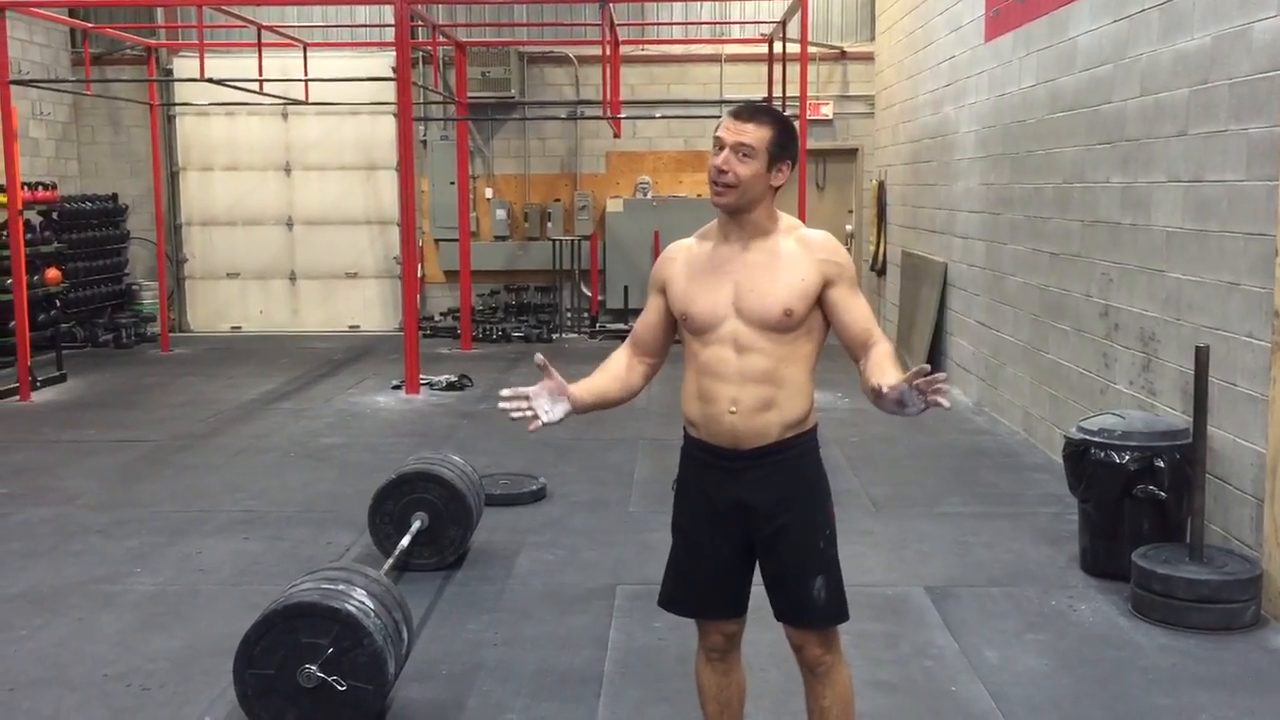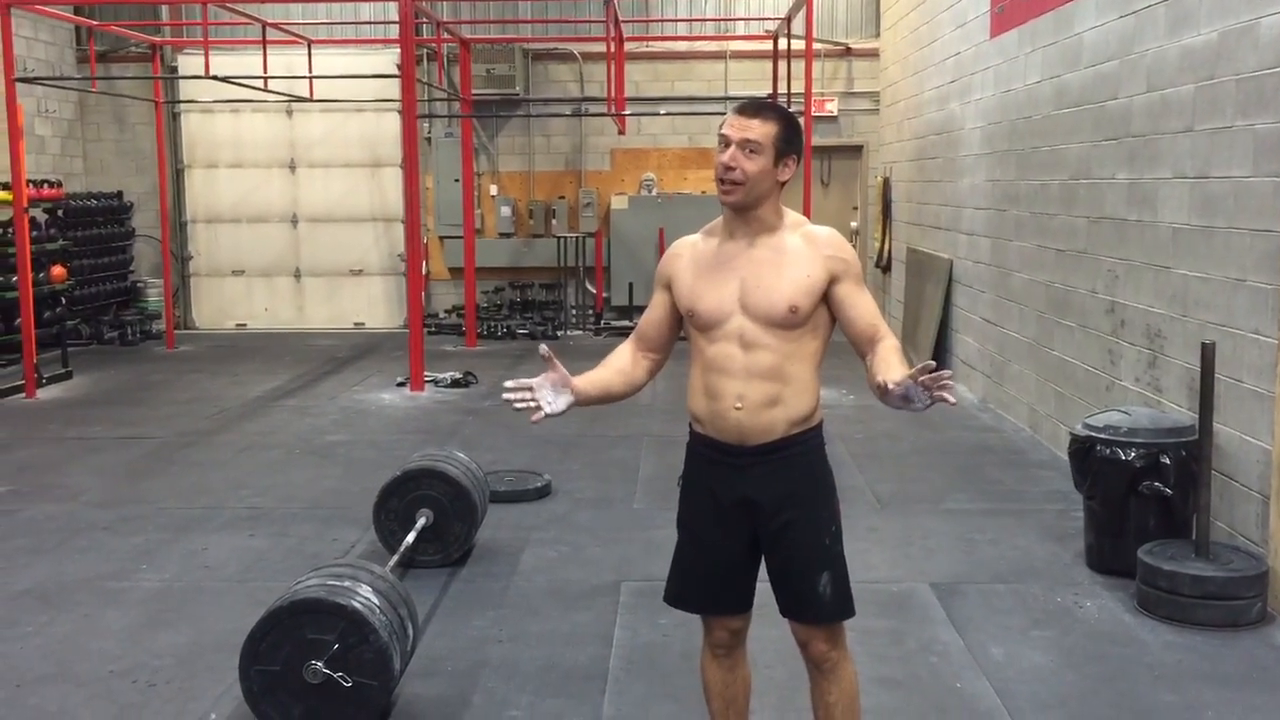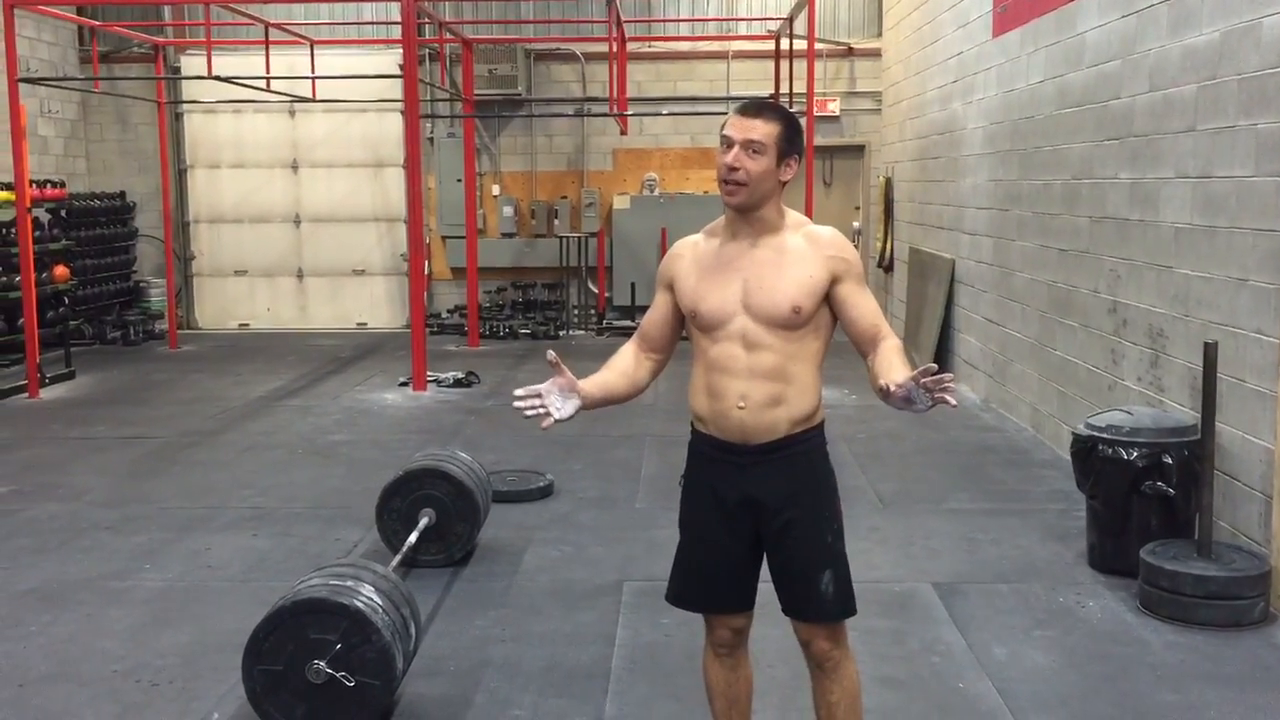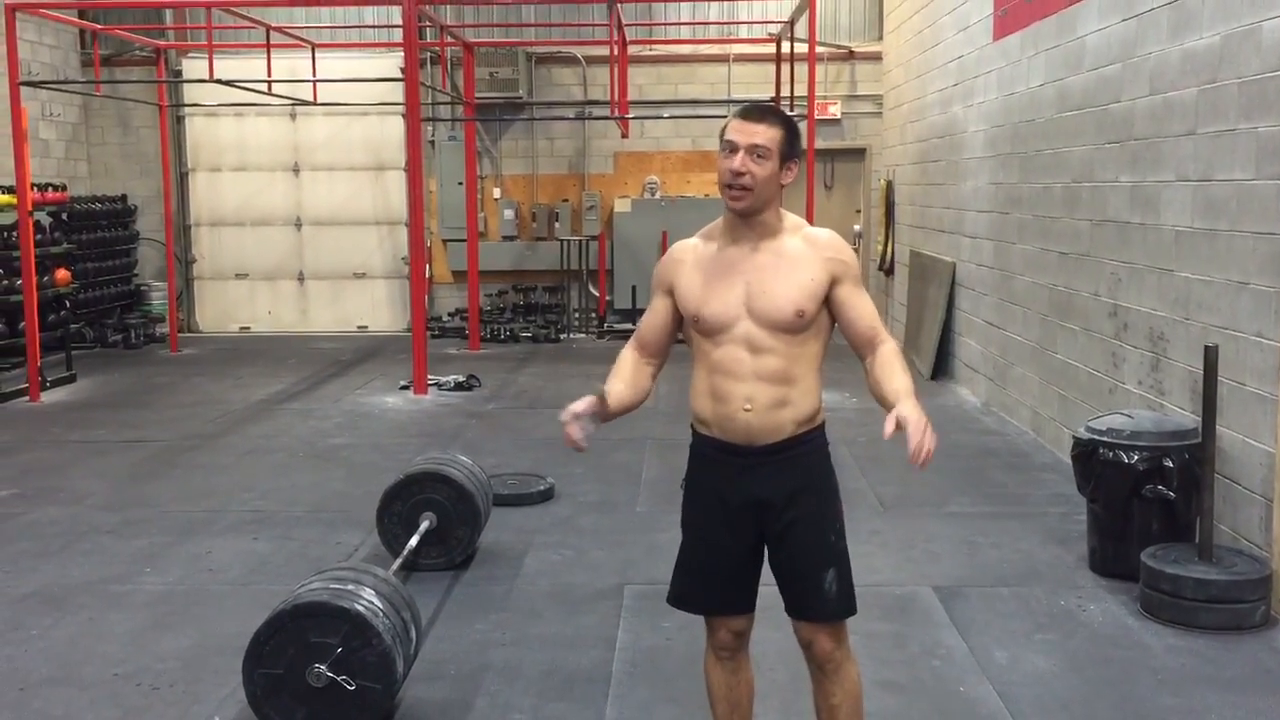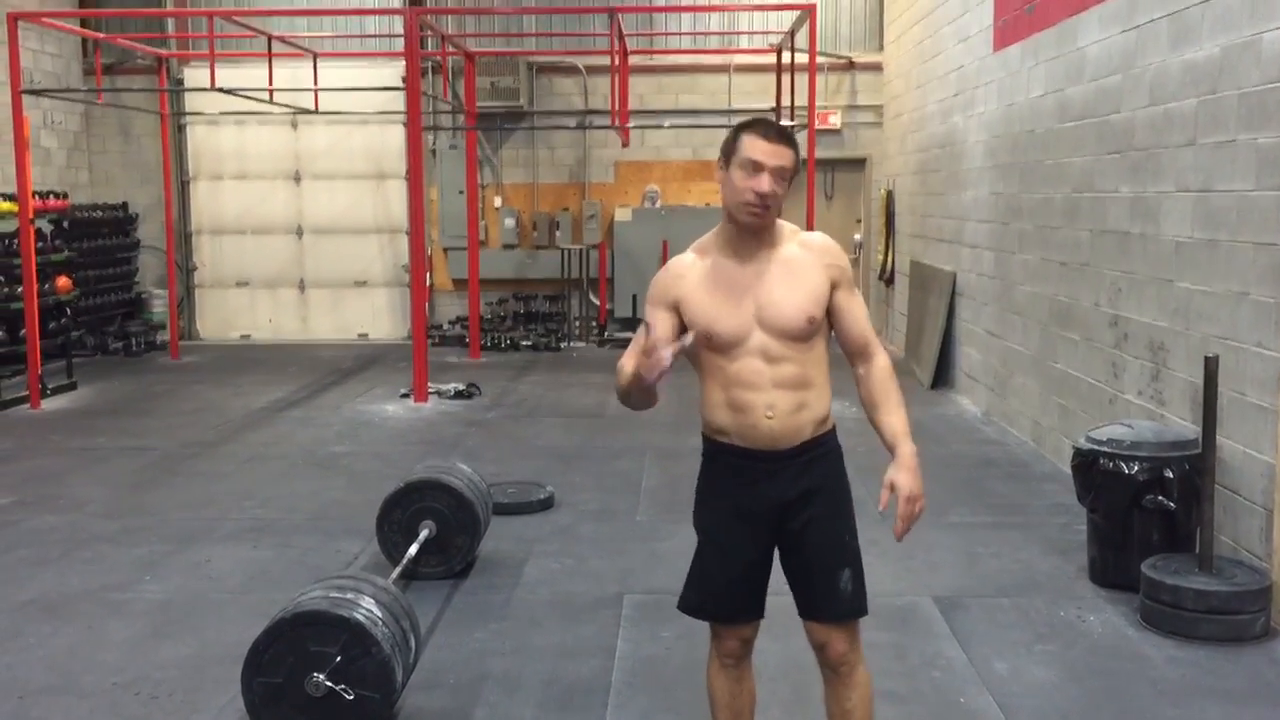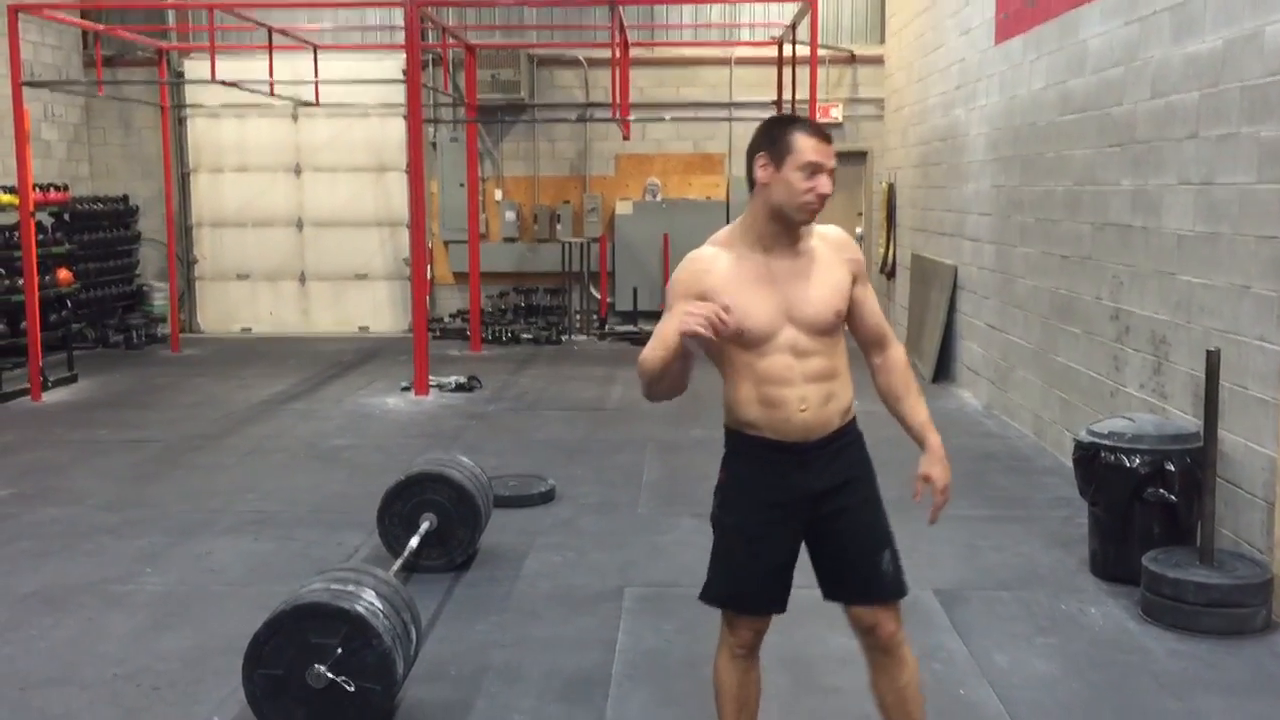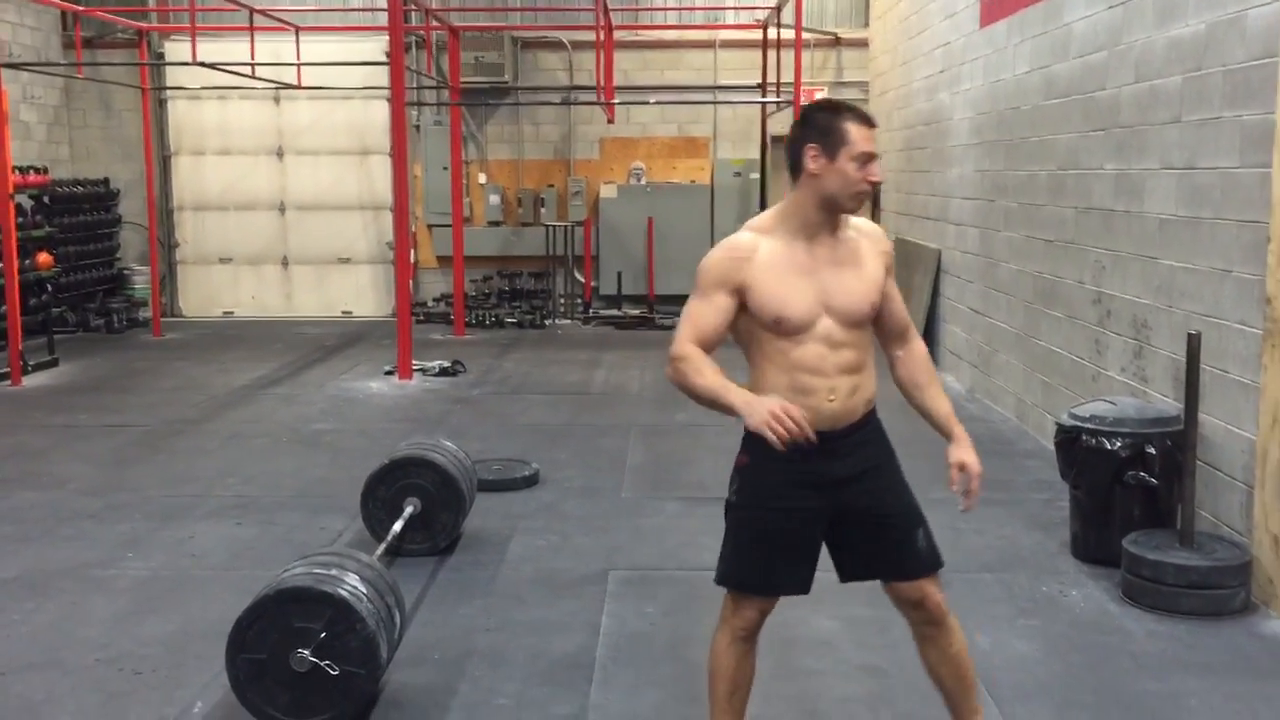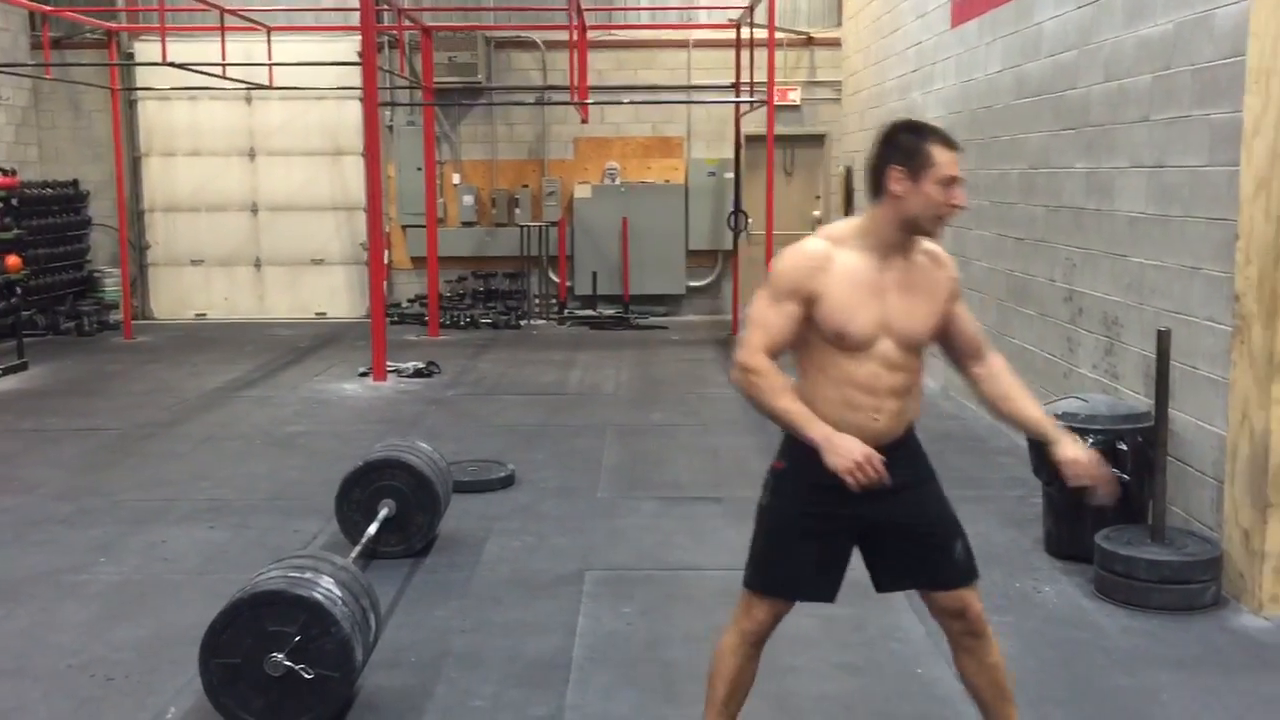
dt=0.2s
person 1, frame 1
left shoulder: (819, 254)
right shoulder: (677, 260)
left elbow: (870, 346)
right elbow: (639, 355)
left wrist: (890, 387)
right wrist: (574, 396)
left hip: (789, 468)
right hip: (704, 470)
left knee: (816, 642)
right knee: (716, 636)
person 1, frame 2
left shoulder: (825, 250)
right shoulder: (683, 256)
left elbow: (876, 342)
right elbow: (644, 351)
left wrist: (896, 383)
right wrist: (576, 389)
left hip: (794, 465)
right hip: (709, 466)
left knee: (822, 638)
right knee: (722, 632)
person 1, frame 3
left shoulder: (827, 250)
right shoulder: (685, 256)
left elbow: (878, 341)
right elbow: (646, 351)
left wrist: (898, 383)
right wrist: (583, 392)
left hip: (796, 463)
right hip: (711, 465)
left knee: (823, 638)
right knee: (724, 632)
person 1, frame 4
left shoulder: (826, 253)
right shoulder: (682, 260)
left elbow: (876, 344)
right elbow: (643, 353)
left wrist: (905, 403)
right wrist: (604, 403)
left hip: (798, 465)
right hip: (714, 467)
left knee: (824, 640)
right knee: (725, 634)
person 1, frame 5
left shoulder: (822, 257)
right shoulder: (680, 276)
left elbow: (868, 357)
right elbow: (631, 378)
left wrist: (902, 453)
right wrist: (642, 374)
left hip: (814, 469)
right hip: (728, 475)
left knee: (837, 645)
right knee: (730, 643)
person 1, frame 6
left shoulder: (839, 250)
right shoulder: (703, 269)
left elbow: (882, 350)
right elbow: (654, 387)
left wrist: (930, 443)
right wrist: (682, 344)
left hip: (841, 460)
right hip: (755, 466)
left knee: (881, 628)
right knee: (741, 632)
person 1, frame 7
left shoulder: (872, 244)
right shoulder: (739, 255)
left elbow: (903, 345)
right elbow: (683, 360)
left wrist: (955, 435)
right wrist: (746, 403)
left hip: (863, 449)
right hip: (778, 457)
left knee: (926, 602)
right knee: (744, 614)
person 1, frame 8
left shoulder: (938, 271)
right shoulder: (810, 262)
left elbow: (981, 363)
right elbow: (750, 364)
left wrist: (1057, 438)
right wrist: (826, 439)
left hip: (902, 463)
right hip: (816, 464)
left knee: (964, 613)
right knee: (757, 618)
